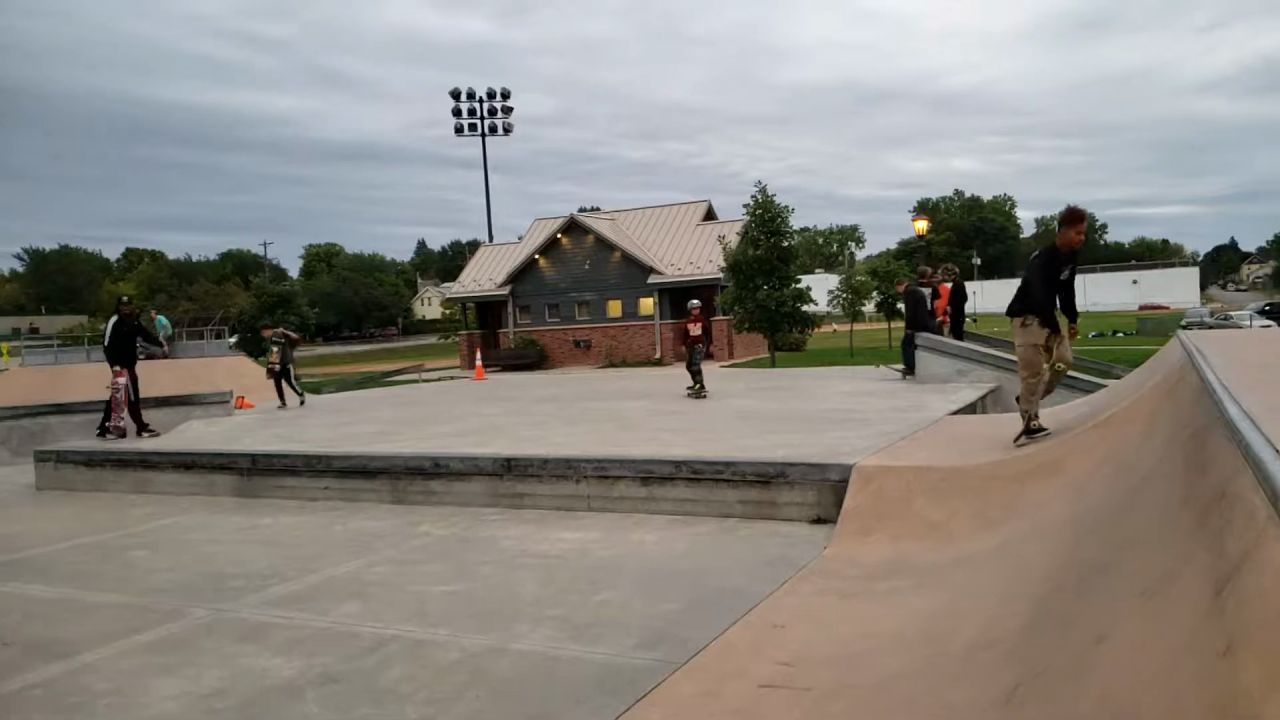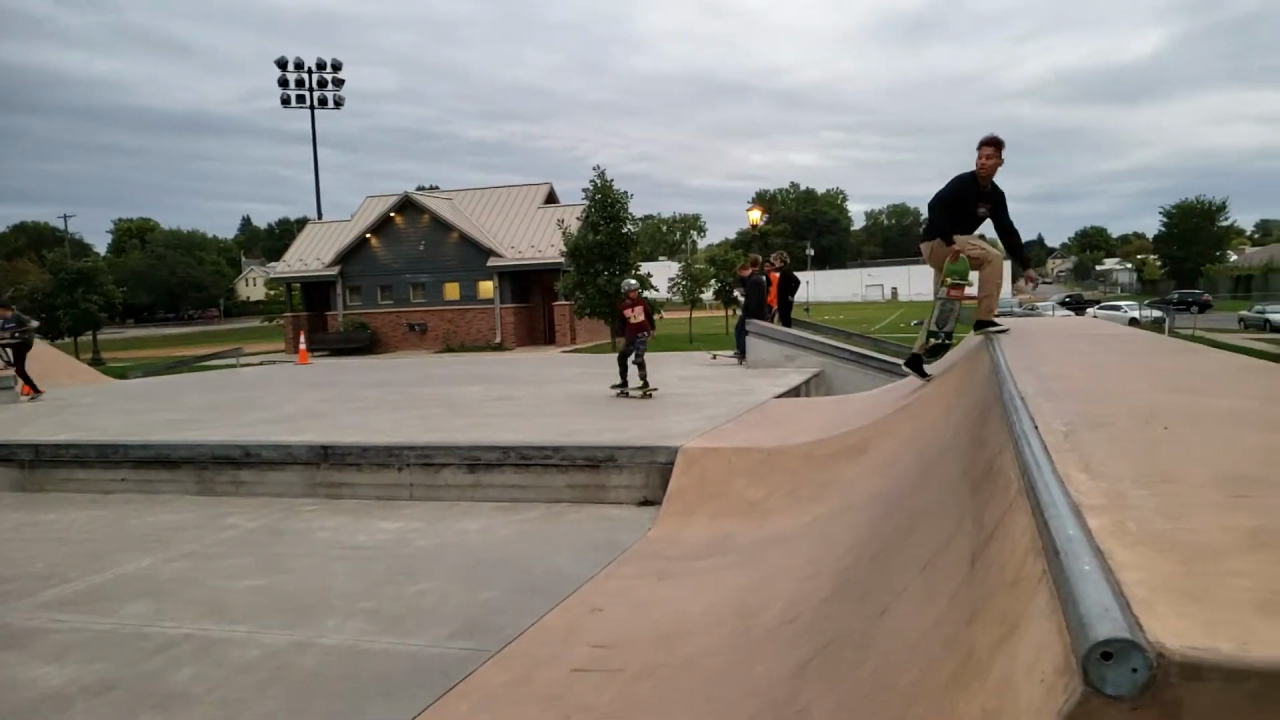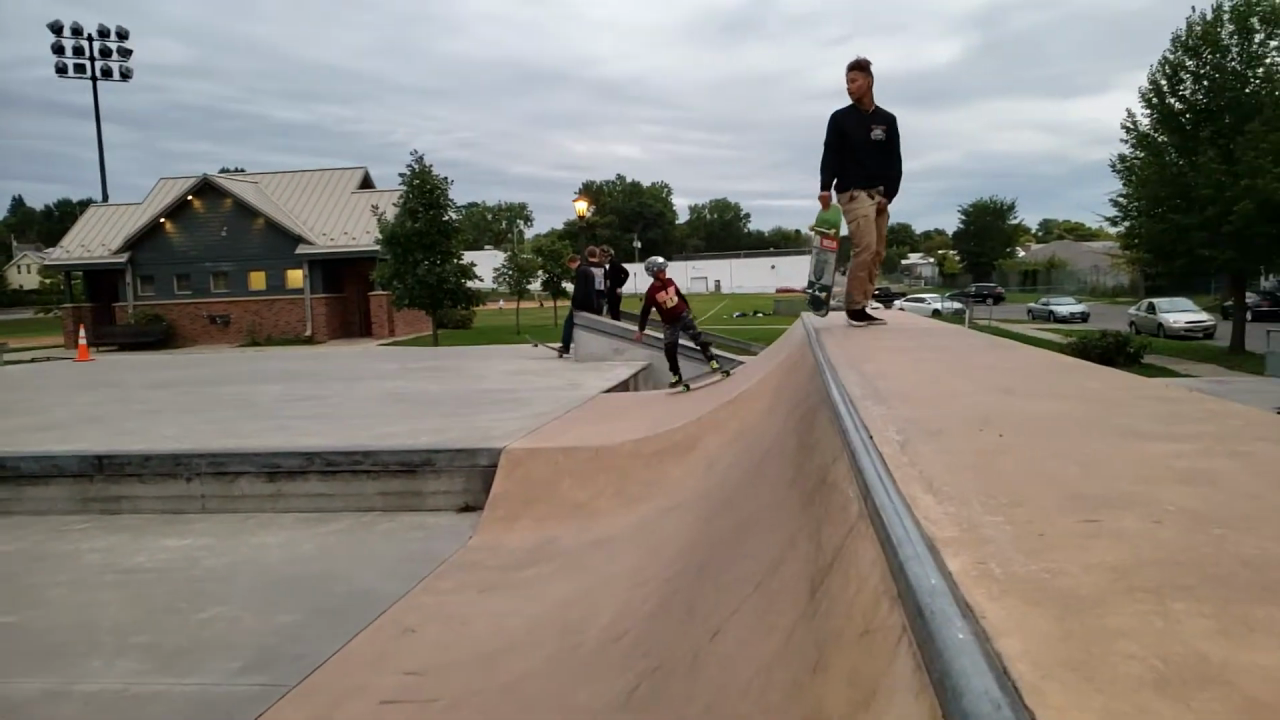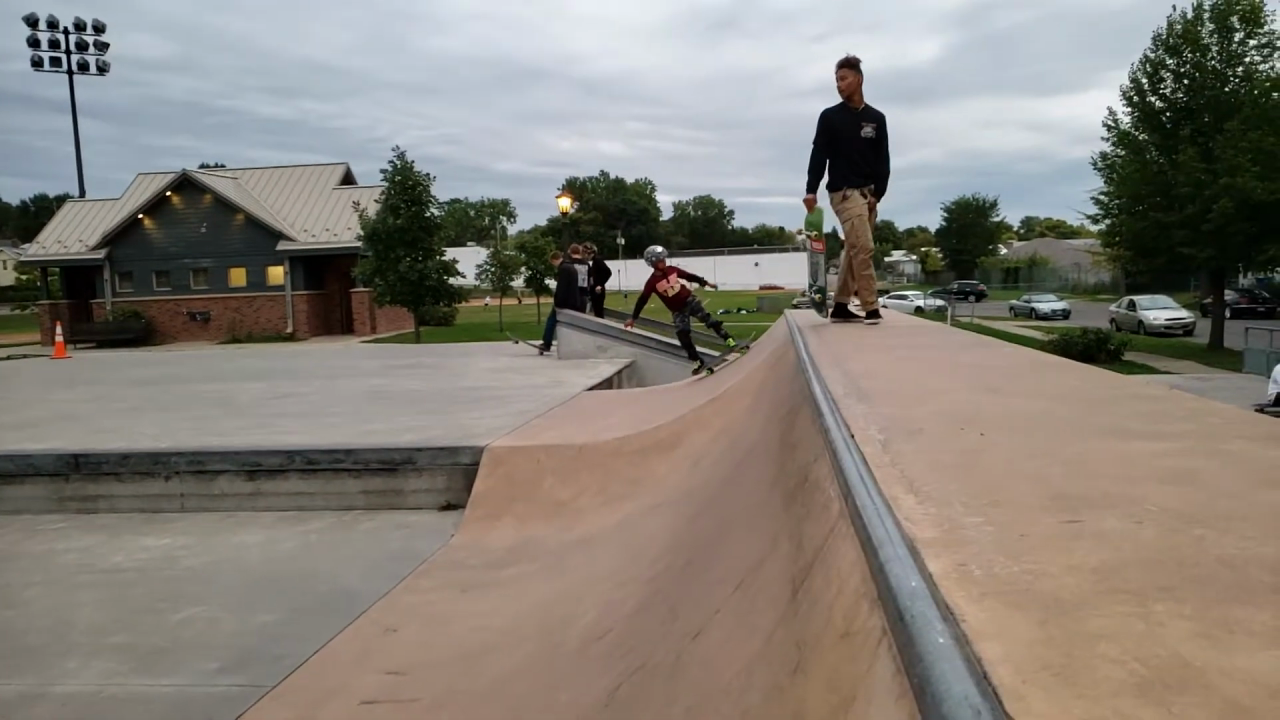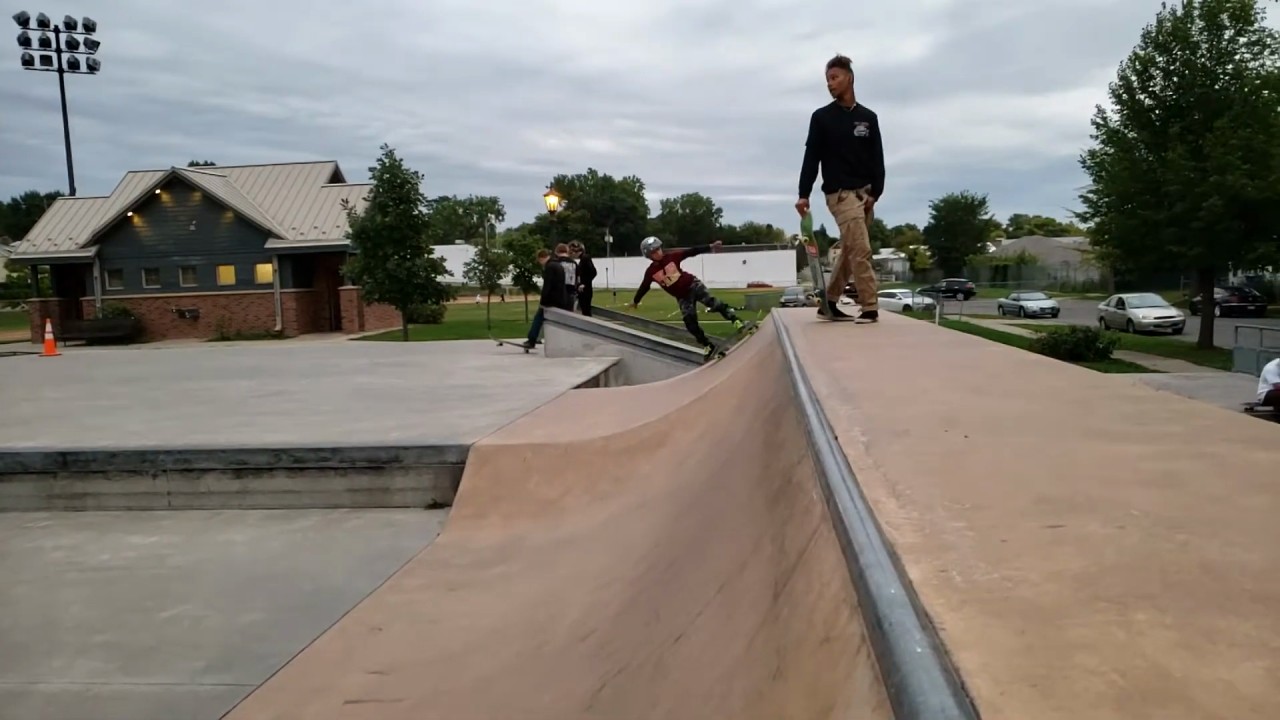
dt=1s
person 1, frame 1
left shoulder: (1071, 254)
right shoulder: (1042, 260)
left elbow: (1066, 289)
right elbow: (1038, 297)
left wrist: (1072, 319)
right wrist: (1055, 329)
left hip: (1046, 316)
right hip: (1026, 316)
left knee: (1063, 361)
right knee: (1033, 371)
left ankle: (1026, 400)
right ankle: (1031, 422)
person 1, frame 2
left shoulder: (995, 195)
right shoulder: (963, 183)
left elbow: (1007, 231)
right elbow: (935, 207)
left wrist: (1024, 265)
right wrist: (949, 242)
left hip: (947, 245)
right hip: (937, 241)
right knee: (991, 257)
left ankle: (917, 356)
right ankle: (984, 319)
person 1, frame 3
left shoulder: (887, 120)
right shoulder: (840, 119)
left elbow: (894, 162)
right elbow: (830, 156)
left wrist: (888, 195)
right wrist: (826, 187)
left hip: (879, 194)
right hip: (852, 194)
left knee: (876, 253)
right knee: (864, 248)
left ankle: (860, 308)
right ankle: (852, 305)
person 1, frame 4
left shoulder: (876, 118)
right shoulder: (830, 117)
left elbow: (883, 160)
right elbow: (818, 156)
left wrist: (878, 193)
right wrist: (811, 190)
left hip: (869, 193)
right hip: (844, 193)
left knee: (854, 251)
right knee: (863, 248)
left ankle: (841, 306)
right ankle: (871, 308)
person 1, frame 5
left shoulder: (868, 117)
right shoulder: (821, 117)
left elbow: (877, 159)
right elbow: (811, 158)
left wrist: (875, 192)
right wrist: (803, 194)
left hip: (865, 194)
right hip: (840, 194)
left knee: (850, 252)
right knee: (861, 250)
left ankle: (828, 303)
right ankle: (869, 308)
